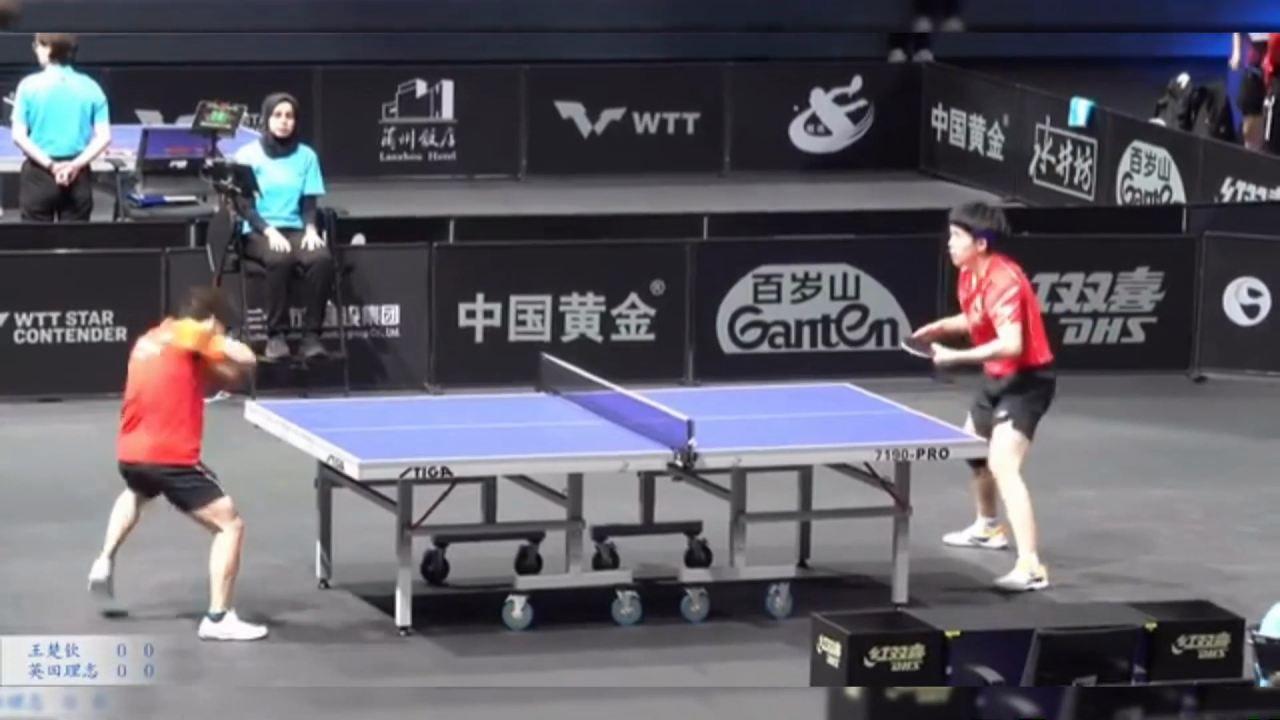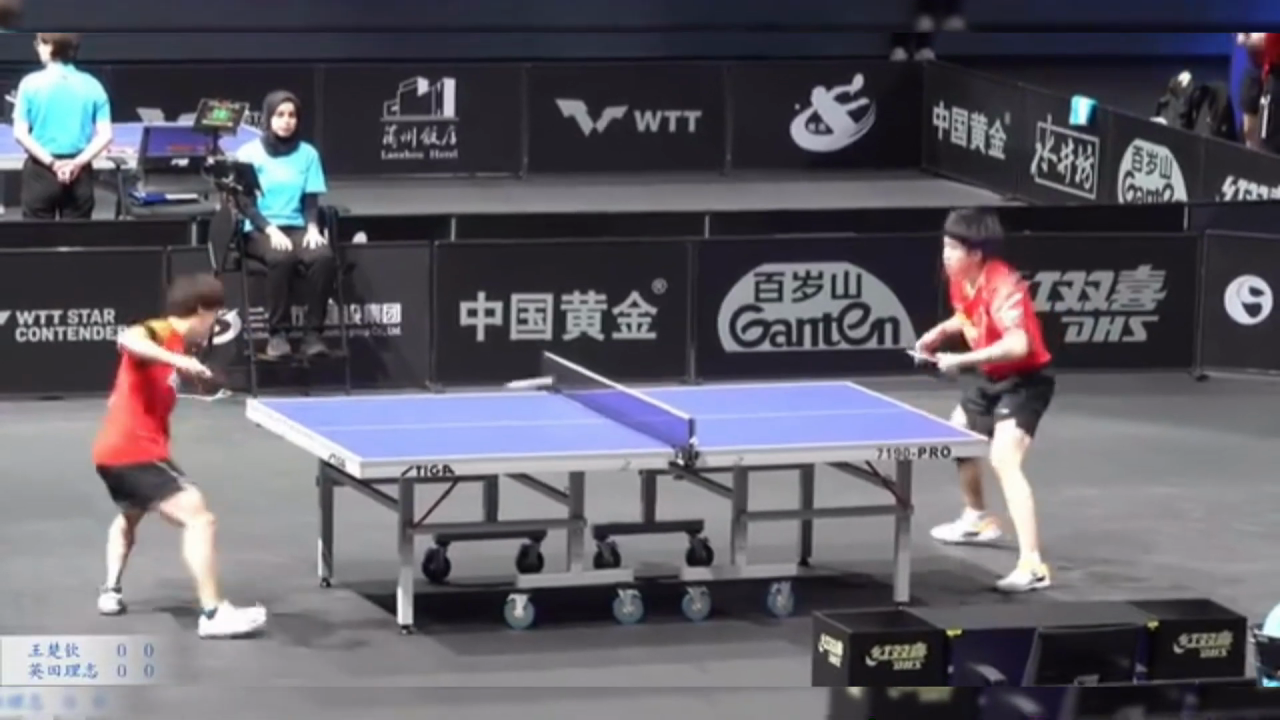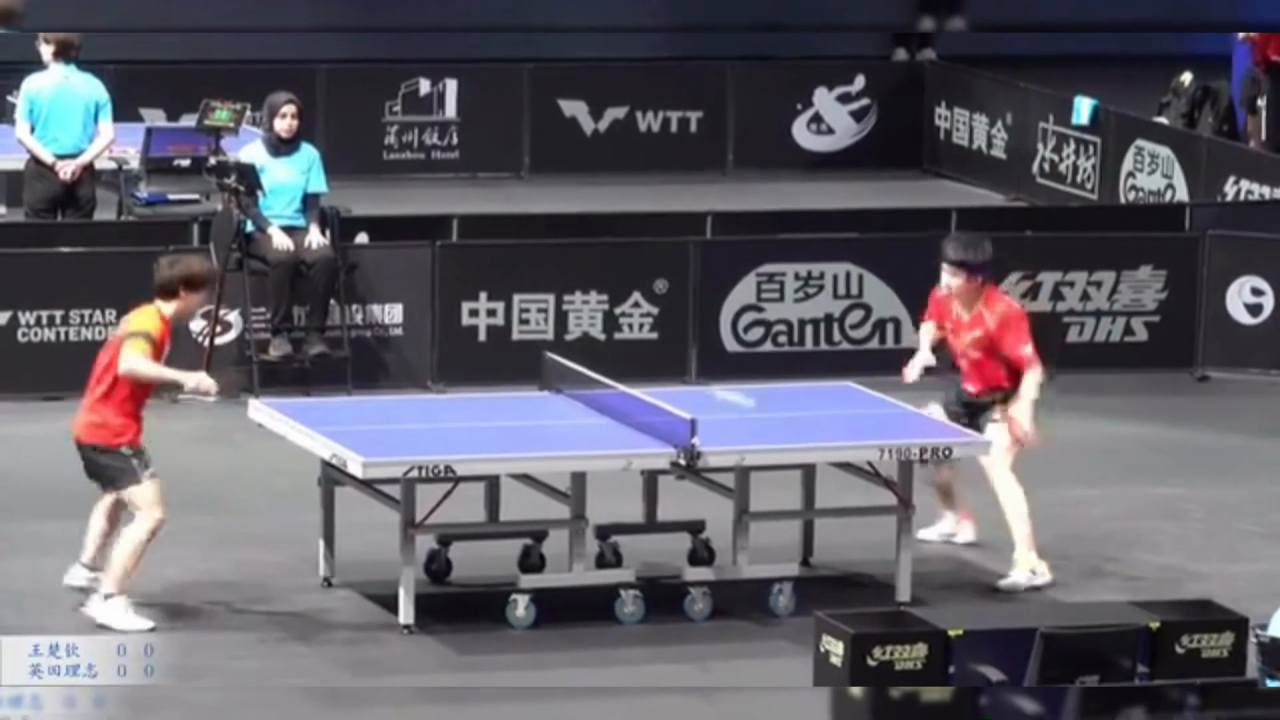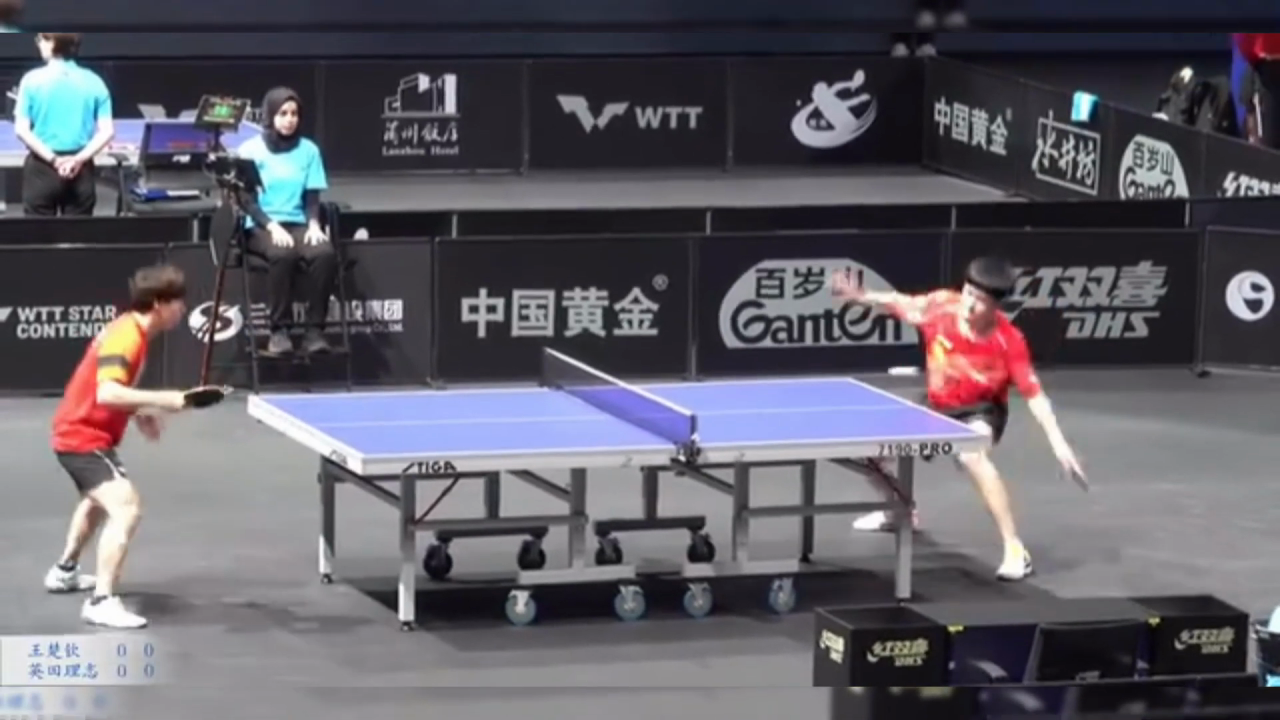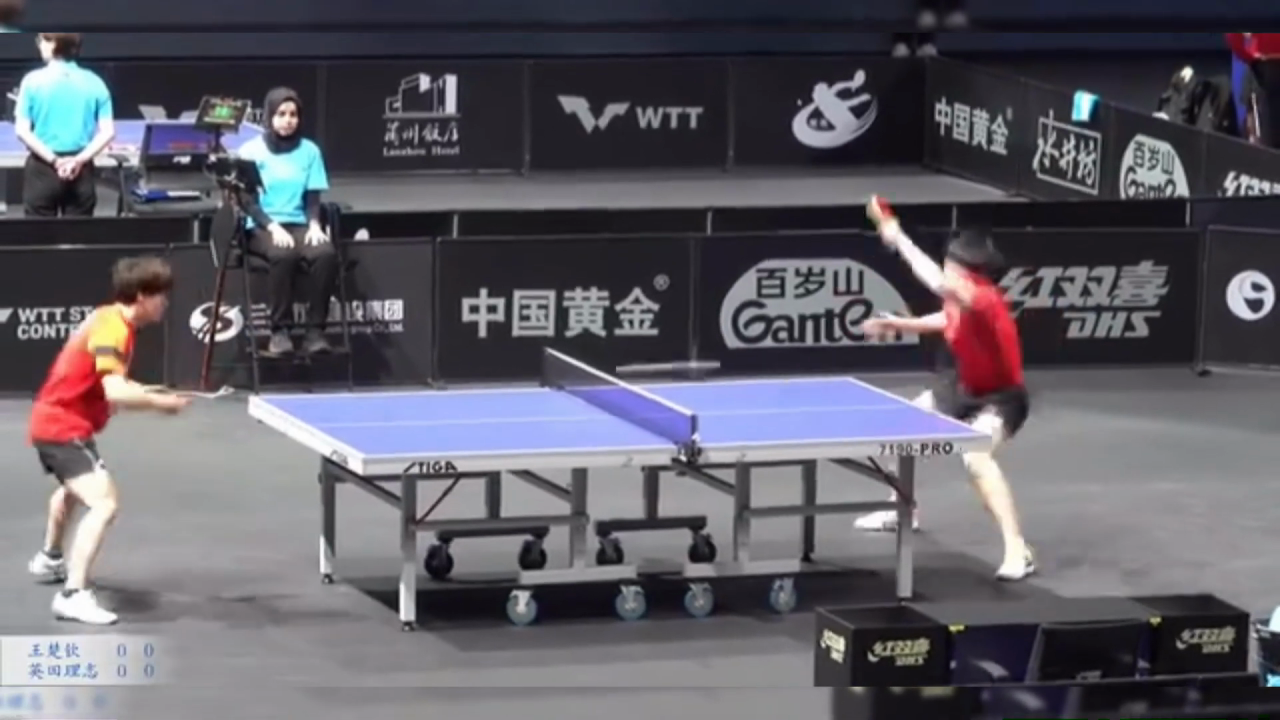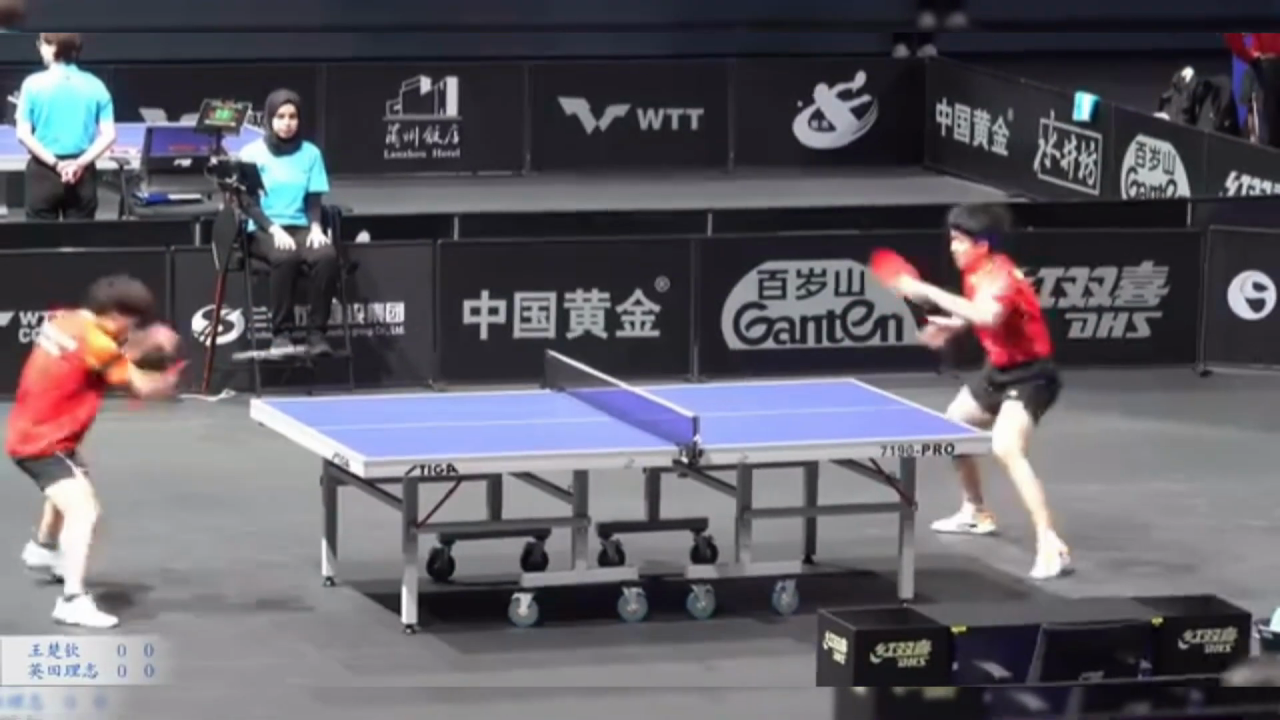
dt=0.2s
person 1, frame 1
left shoulder: (1003, 280)
right shoulder: (969, 274)
left elbow: (1011, 344)
left wrist: (956, 357)
right wrist: (941, 327)
left hip: (1027, 380)
right hip: (999, 378)
left knee: (1002, 464)
left ankle: (1030, 566)
right ankle: (988, 527)
person 1, frame 2
left shoulder: (1003, 286)
right shoulder: (960, 279)
left elbow: (1019, 345)
left wrist: (963, 359)
right wrist: (936, 335)
left hip: (1025, 382)
right hip: (990, 379)
left knee: (1004, 461)
left ankle: (1033, 565)
right ankle: (977, 521)
person 1, frame 3
left shoulder: (1005, 313)
right shoulder: (944, 296)
left elbow: (1033, 369)
right elbow: (931, 328)
left wrist: (1022, 411)
right wrist: (923, 351)
left hip: (1007, 397)
right hip: (970, 392)
left knee: (995, 465)
left ankle: (1030, 564)
right ankle: (957, 519)
person 1, frame 4
left shoulder: (1009, 340)
right shoulder: (942, 304)
left elbow: (1034, 394)
right elbow: (902, 305)
left wrist: (1058, 443)
right wrist: (860, 296)
left hip: (980, 411)
right hip: (936, 408)
left knee: (973, 460)
left ankle: (1015, 551)
right ankle: (898, 512)
person 1, frame 5
left shoulder: (984, 301)
right shoulder: (959, 297)
left elbow: (941, 286)
right elbow: (945, 318)
left wrist: (900, 238)
right wrist: (898, 324)
left hip: (1000, 398)
right hip: (965, 388)
left knee: (975, 460)
left ankle: (1017, 551)
person 1, frame 6
left shoulder: (997, 275)
right shoulder: (980, 272)
left elbow: (986, 316)
left wrist: (925, 291)
right wrist: (945, 325)
left hip: (1030, 373)
right hip: (1000, 370)
left knee: (1006, 449)
right knee: (954, 426)
left ankle: (1051, 548)
right ankle: (977, 512)
person 2, frame 1
left shoulder: (147, 345)
right shoulder: (188, 334)
right elbow: (246, 361)
right wrist: (226, 347)
left hip: (132, 454)
right hip: (172, 458)
left knee: (135, 494)
right knee: (230, 526)
left ankle: (105, 562)
right ankle: (218, 618)
person 2, frame 2
left shoulder: (168, 340)
right shoulder: (160, 333)
right elbow: (126, 338)
right wrist: (182, 361)
left hip: (110, 454)
right hip: (138, 454)
left knee: (130, 516)
right knee: (199, 521)
left ankle: (111, 591)
right ankle: (214, 613)
person 2, frame 3
left shoulder: (152, 320)
right shoulder: (149, 323)
left elbow: (133, 368)
right elbow: (129, 366)
right wrist: (183, 377)
left hip: (97, 427)
right hip: (110, 434)
left knee: (116, 498)
right knee: (150, 513)
left ankle: (86, 570)
right ankle: (106, 600)
person 2, frame 4
left shoulder: (130, 330)
right shoulder: (126, 338)
right elbow: (107, 394)
left wrist: (138, 412)
right wrist: (161, 399)
left hip: (81, 432)
right hip: (83, 438)
left knee: (97, 500)
right knee: (126, 511)
left ankle: (64, 570)
right ankle: (102, 601)
person 2, frame 5
left shoulder: (110, 320)
right shoulder: (112, 330)
right elbow: (116, 392)
left wrist: (145, 392)
right wrist: (163, 401)
left hip: (55, 422)
right hip: (63, 428)
left knee: (72, 487)
right knee: (104, 504)
left ankle: (49, 558)
right ankle: (73, 595)
person 2, frame 6
left shoulder: (61, 321)
right shoulder: (94, 340)
left elbow: (113, 362)
right elbow: (141, 385)
left wrist: (148, 341)
right wrist: (164, 383)
left hip: (28, 435)
right hip: (43, 443)
left knee: (64, 489)
right knee: (85, 514)
left ankle: (42, 548)
right ankle: (73, 601)
person 3, frame 1
left shoulder: (306, 155)
right shoulder: (248, 155)
left elbow: (309, 201)
right elbow: (243, 204)
left wrist: (310, 229)
right wrist: (269, 231)
left hip: (295, 230)
right hip: (258, 232)
left knee: (322, 259)
right knee: (280, 259)
left ankle: (311, 334)
right ankle: (276, 335)
person 3, frame 2
left shoulder: (308, 153)
right shoulder: (249, 153)
left elbow: (311, 200)
right elbow: (245, 203)
left wrist: (312, 228)
right wrist: (271, 229)
left hip: (297, 228)
right hip: (260, 230)
left knee: (323, 257)
right knee: (281, 258)
left ankle: (313, 333)
right ankle: (277, 333)
person 3, frame 3
left shoulder: (309, 154)
right shoulder: (250, 154)
left elbow: (312, 200)
right elbow: (247, 203)
left wrist: (313, 228)
right wrist: (272, 230)
left hip: (298, 228)
right hip: (261, 231)
left knee: (325, 258)
right knee: (283, 258)
left ankle: (314, 333)
right ankle: (279, 333)
person 3, frame 4
left shoulder: (308, 150)
right shoulder: (250, 149)
left elbow: (312, 196)
right elbow: (247, 199)
left wrist: (313, 224)
right wrist: (272, 226)
left hip: (297, 224)
right hip: (261, 227)
left knee: (324, 253)
right knee: (283, 255)
left ankle: (314, 329)
right ankle: (279, 330)
person 3, frame 5
left shoulder: (309, 150)
right shoulder: (251, 150)
left elbow: (313, 197)
right elbow: (248, 200)
left wrist: (314, 225)
right wrist: (273, 226)
left hip: (299, 225)
right hip: (262, 227)
left knee: (325, 254)
right knee: (284, 255)
left ankle: (315, 330)
right ankle: (279, 330)
person 3, frame 6
left shoulder: (310, 153)
right shoulder: (252, 153)
left elbow: (314, 200)
right elbow: (249, 203)
left wrist: (316, 228)
right wrist: (274, 229)
left hip: (300, 227)
right hip: (263, 230)
left knee: (326, 257)
right knee: (286, 258)
left ankle: (316, 332)
right ankle: (281, 333)
person 4, frame 1
left shoulder: (29, 85)
right shoulder: (90, 87)
left elbow: (19, 136)
right elbow: (104, 137)
left wrist: (50, 165)
right wrist: (76, 165)
left hip: (38, 174)
right hip: (77, 175)
person 4, frame 2
left shoulder: (31, 83)
right shoulder: (92, 85)
left elbow: (20, 133)
right elbow: (105, 135)
left wrist: (51, 163)
right wrist: (77, 163)
left hip: (40, 172)
right hip: (79, 173)
person 4, frame 3
left shoulder: (33, 84)
right shoulder: (94, 85)
left elbow: (22, 134)
right elbow: (107, 135)
left wrist: (53, 163)
right wrist: (79, 163)
left hip: (42, 172)
right hip: (81, 173)
person 4, frame 4
left shoulder: (32, 80)
right shoulder: (93, 81)
left elbow: (22, 130)
right elbow: (107, 131)
left wrist: (53, 159)
right wrist: (78, 159)
left hip: (41, 168)
right hip: (80, 169)
person 4, frame 5
left shoulder: (33, 81)
right shoulder: (94, 82)
left elbow: (22, 130)
right elbow: (107, 132)
left wrist: (54, 160)
right wrist: (79, 160)
left hip: (42, 169)
right hip: (81, 170)
person 4, frame 6
left shoulder: (33, 84)
right shoulder: (95, 85)
left elbow: (23, 134)
right elbow: (109, 135)
left wrist: (55, 164)
right wrist: (80, 163)
left hip: (43, 172)
right hip: (82, 173)
